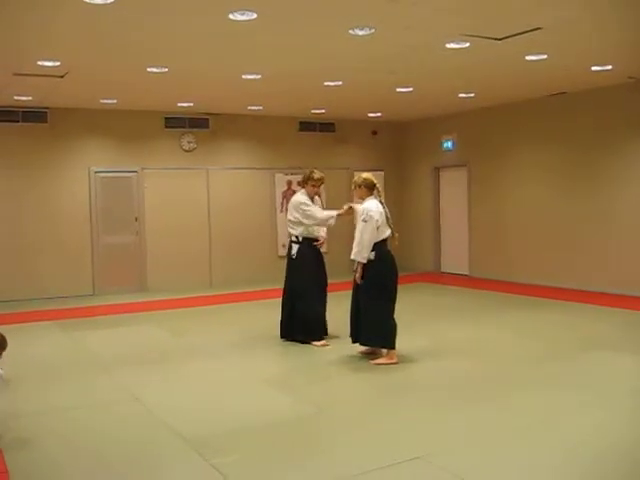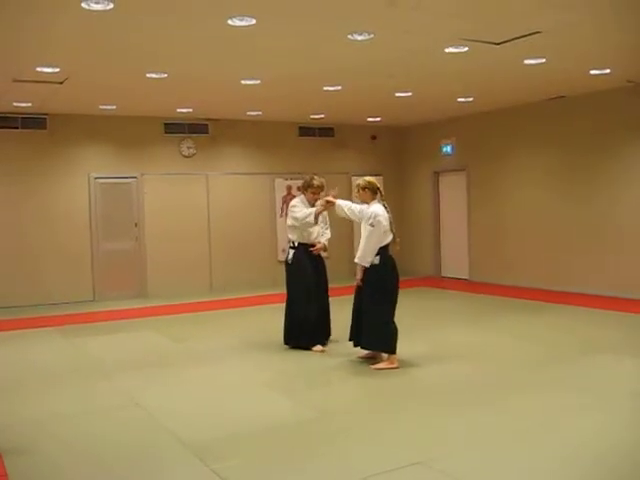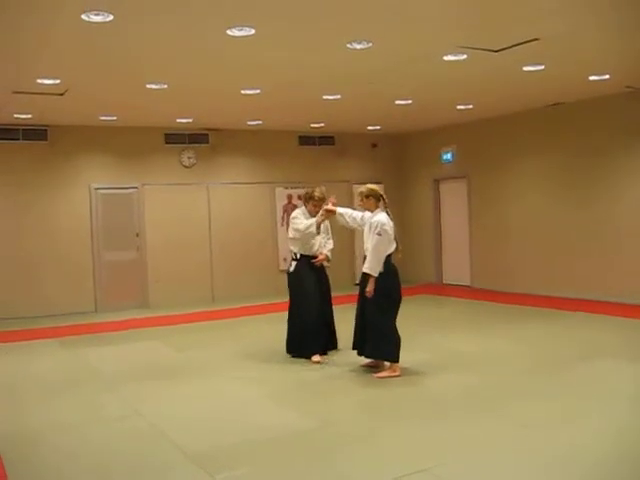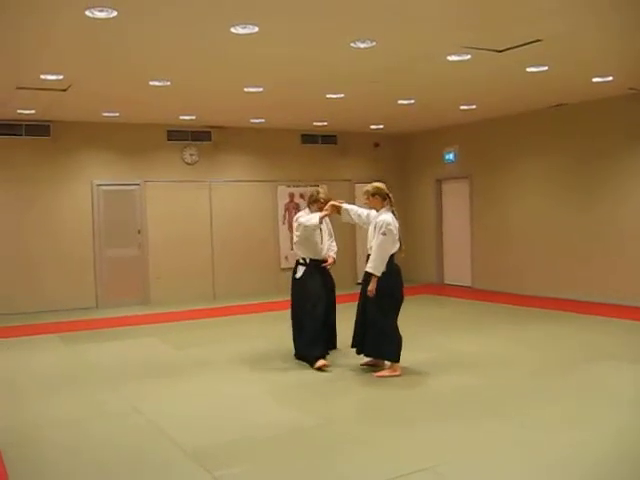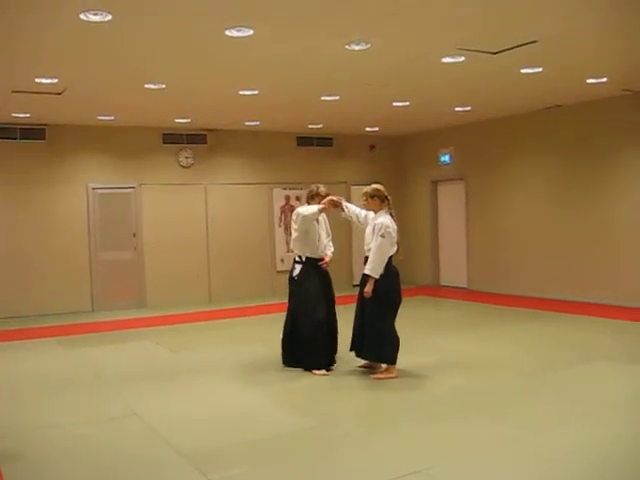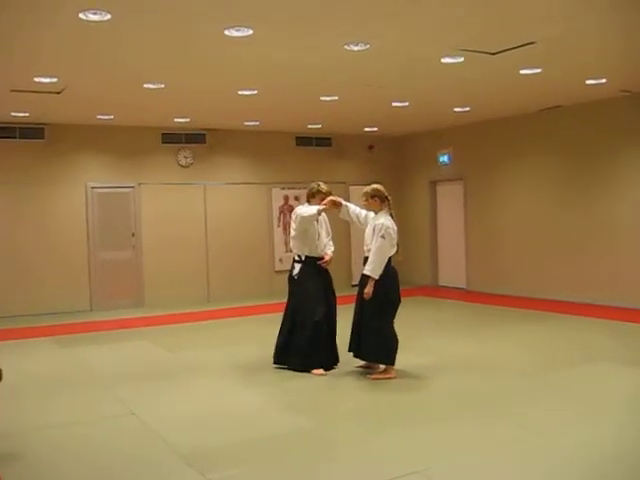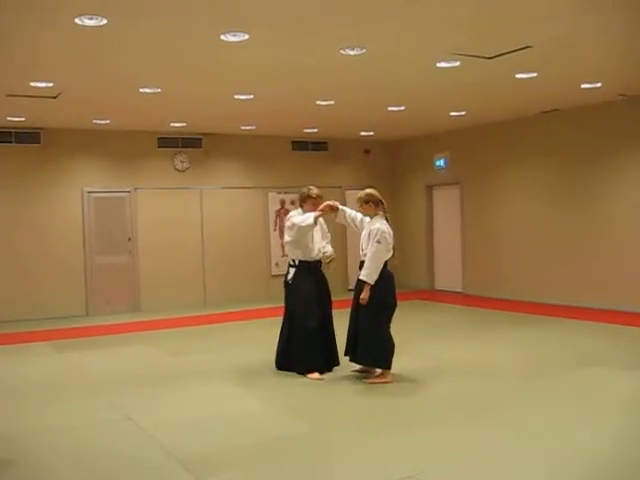
dt=0.3s
person 1, frame 1
left shoulder: (368, 208)
right shoulder: (375, 204)
left elbow: (364, 240)
left wrist: (359, 267)
right wrist: (355, 209)
left hip: (377, 262)
right hip: (379, 259)
left knee: (380, 306)
right knee: (368, 303)
left ankle: (390, 353)
right ankle: (376, 346)
person 1, frame 2
left shoulder: (375, 212)
right shoulder: (370, 209)
left elbow: (368, 244)
right elbow: (353, 209)
left wrist: (360, 270)
right wrist: (335, 202)
left hip: (379, 266)
right hip: (377, 265)
left knee: (381, 311)
right knee: (368, 308)
left ankle: (391, 358)
right ankle: (377, 350)
person 1, frame 3
left shoulder: (380, 221)
right shoulder: (371, 217)
left elbow: (376, 254)
right elbow: (354, 217)
left wrist: (371, 281)
right wrist: (335, 210)
left hip: (382, 275)
right hip: (377, 274)
left knee: (383, 319)
right knee: (371, 316)
left ankle: (393, 366)
right ankle: (379, 359)
person 1, frame 4
left shoulder: (385, 221)
right shoulder: (377, 216)
left elbow: (380, 253)
right elbow: (358, 214)
left wrist: (373, 280)
right wrist: (340, 207)
left hip: (385, 275)
right hip: (379, 272)
left knee: (385, 319)
right knee: (371, 316)
left ankle: (394, 366)
right ankle: (379, 358)
person 1, frame 5
left shoulder: (383, 223)
right shoulder: (374, 217)
left elbow: (378, 255)
right elbow: (356, 214)
left wrist: (370, 282)
right wrist: (340, 203)
left hip: (383, 277)
right hip: (376, 274)
left knee: (382, 321)
right knee: (369, 318)
left ankle: (390, 368)
right ankle: (375, 360)
person 1, frame 6
left shoulder: (384, 224)
right shoulder: (374, 218)
left elbow: (379, 256)
right elbow: (356, 213)
left wrist: (370, 283)
right wrist: (340, 203)
left hip: (382, 277)
right hip: (375, 274)
left knee: (381, 322)
right knee: (368, 318)
left ankle: (389, 369)
right ankle: (374, 361)
person 1, frame 7
left shoulder: (379, 228)
right shoulder: (370, 222)
left elbow: (375, 260)
right elbow: (352, 217)
left wrist: (366, 288)
right wrist: (336, 208)
left hip: (378, 282)
right hip: (370, 278)
left knee: (377, 326)
right knee: (364, 322)
left ankle: (385, 372)
right ankle: (371, 365)
person 2, frame 1
left shoulder: (315, 200)
right shoulder: (299, 201)
right elbow: (316, 217)
left wrist: (322, 237)
right wrist: (340, 212)
left hip: (311, 247)
right hip: (300, 249)
left knee: (317, 289)
right knee: (305, 291)
right ankle: (310, 334)
person 2, frame 2
left shoulder: (319, 206)
right shoulder: (296, 205)
left elbow: (326, 228)
right elbow: (303, 219)
left wrist: (323, 243)
right wrist: (319, 210)
left hip: (315, 254)
right hip: (299, 254)
left knee: (319, 296)
right knee: (303, 298)
left ankle: (318, 335)
right ankle: (307, 339)
person 2, frame 3
left shoulder: (322, 217)
right shoulder: (297, 216)
left elbow: (328, 239)
right elbow: (304, 230)
left wrist: (325, 254)
right wrist: (320, 219)
left hip: (317, 264)
right hip: (301, 265)
left knee: (323, 305)
right knee: (307, 307)
left ankle: (322, 344)
right ankle: (308, 349)
person 2, frame 4
left shoulder: (324, 219)
right shoulder: (301, 218)
left elbow: (331, 240)
right elbow: (307, 225)
left wrist: (332, 256)
right wrist: (323, 214)
left hip: (322, 268)
right hip: (306, 270)
left knee: (327, 308)
right knee: (313, 310)
left ankle: (323, 345)
right ankle: (315, 356)
person 2, frame 5
left shoulder: (322, 217)
right shoulder: (300, 214)
left elbow: (327, 240)
right elbow: (305, 214)
left wrist: (328, 255)
right wrist: (322, 207)
left hip: (319, 268)
right hip: (303, 270)
left knee: (327, 312)
right knee: (312, 315)
left ankle: (325, 354)
right ankle: (315, 362)
person 2, frame 6
left shoulder: (322, 216)
right shoulder: (300, 213)
left elbow: (328, 240)
right elbow: (305, 216)
left wrist: (329, 254)
right wrist: (322, 207)
left hip: (320, 267)
right hip: (303, 268)
left knee: (327, 312)
right knee: (309, 314)
left ankle: (324, 356)
right ankle: (311, 361)
person 2, frame 7
left shoulder: (318, 220)
right shoulder: (293, 218)
left elbow: (325, 241)
right elbow: (301, 225)
left wrist: (328, 253)
right wrist: (319, 213)
left hip: (315, 270)
right hip: (299, 272)
left knee: (323, 316)
right knee: (305, 319)
left ankle: (323, 360)
right ankle: (308, 365)
